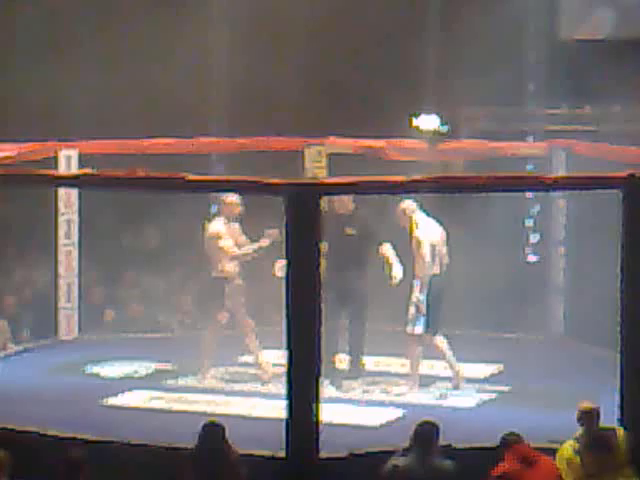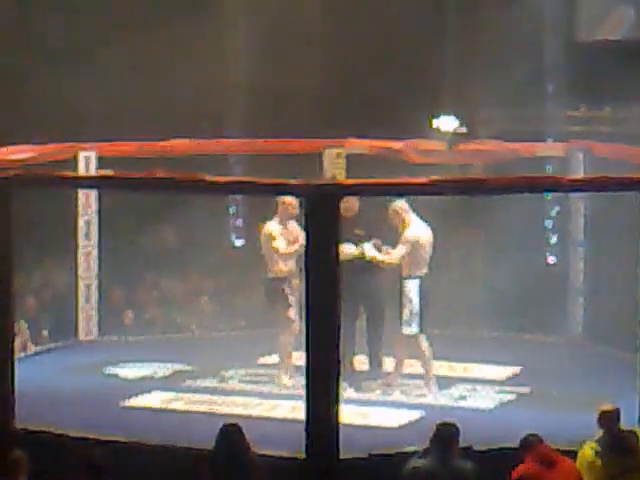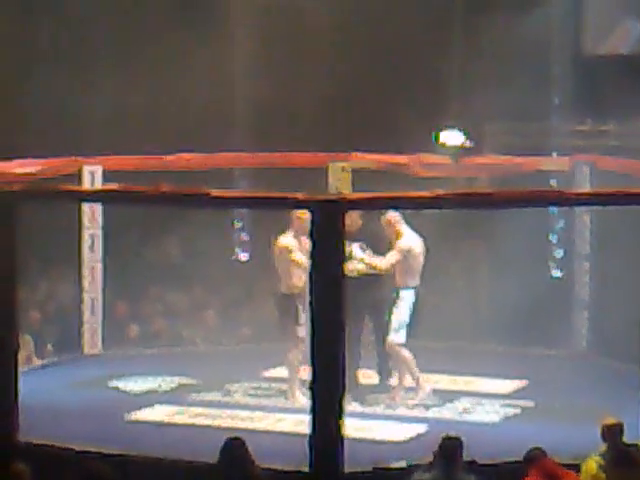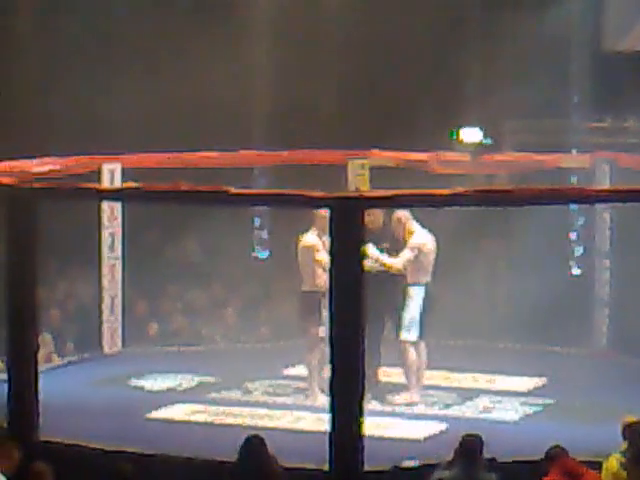
dt=0.2s
person 1, frame 1
left shoulder: (420, 232)
right shoulder: (437, 228)
left elbow: (426, 263)
right elbow: (445, 261)
left wrist: (417, 291)
left hip: (424, 285)
left knee: (416, 333)
right knee: (431, 333)
left ankle: (413, 384)
right ankle: (455, 369)
person 1, frame 2
left shoulder: (411, 232)
right shoulder: (425, 229)
left elbow: (394, 260)
left wrist: (373, 254)
right wrist: (389, 251)
left hip: (413, 283)
right hip: (419, 282)
left knee: (415, 334)
right knee: (406, 331)
left ankle: (430, 383)
right ankle: (395, 375)
person 1, frame 3
left shoulder: (405, 242)
right shoulder: (415, 240)
left elbow: (383, 266)
left wrist: (362, 256)
right wrist: (372, 256)
left hip: (407, 295)
right hip: (409, 293)
left knee: (394, 344)
right knee: (400, 343)
left ankle: (421, 385)
right ankle: (399, 390)
person 1, frame 4
left shoulder: (416, 240)
right shoulder: (427, 237)
left elbow: (398, 266)
left wrist: (376, 255)
right wrist: (385, 258)
left hip: (417, 291)
right hip: (423, 290)
left knee: (407, 341)
right knee: (418, 341)
left ankle: (412, 391)
right ankle: (418, 387)
person 2, frame 1
left shoulder: (233, 226)
right shoulder: (216, 229)
left elbow: (249, 249)
right elbow: (234, 254)
left wrist: (266, 240)
right wrist: (263, 242)
left hip: (234, 280)
right hip: (222, 281)
left knee: (247, 324)
right knee: (216, 326)
left ankle: (263, 367)
right ankle: (205, 369)
person 2, frame 2
left shoulder: (293, 226)
right shoulder: (270, 229)
left elbow: (302, 250)
right elbow: (284, 254)
right wrist: (305, 243)
left hip: (291, 280)
right hip: (278, 282)
left knee: (292, 326)
right knee: (291, 325)
left ankle: (288, 371)
right ankle: (282, 371)
person 2, frame 3
left shoulder: (304, 241)
right shoulder: (286, 243)
left elbow: (307, 266)
right elbow: (305, 264)
left hip: (301, 296)
right hip: (290, 297)
left knee: (300, 343)
right knee: (296, 343)
left ankle: (296, 387)
right ankle: (294, 391)
person 2, frame 4
left shoulder: (324, 239)
right shoulder: (309, 241)
left elbow: (327, 265)
right elbow: (328, 265)
left hip: (323, 295)
right hip: (313, 295)
left knee: (322, 342)
right knee: (315, 342)
left ankle: (317, 386)
right ankle: (313, 390)
person 3, frame 1
left shoulder: (361, 221)
right shoulder: (328, 218)
left elbow: (371, 247)
left hip: (355, 278)
right hip: (333, 278)
left knee: (357, 321)
right knee: (331, 322)
left ankle: (356, 362)
right ankle: (329, 365)
person 3, frame 2
left shoulder: (367, 221)
right shoulder: (338, 222)
left wrist: (357, 252)
left hip: (369, 279)
right hip: (346, 280)
left knee: (375, 322)
right knee: (347, 324)
left ankle: (375, 365)
right ankle: (347, 368)
person 3, frame 3
left shoulder: (372, 234)
right shoulder: (342, 235)
left wrist: (364, 267)
right wrist: (345, 267)
left hip: (374, 291)
right hip: (351, 293)
left knee: (383, 334)
right knee: (352, 337)
left ankle: (385, 377)
right ankle: (352, 383)
person 3, frame 4
left shoulder: (393, 234)
left wrist: (380, 262)
left hip: (394, 291)
right hip: (371, 293)
right knee: (372, 337)
right ankle: (372, 382)
